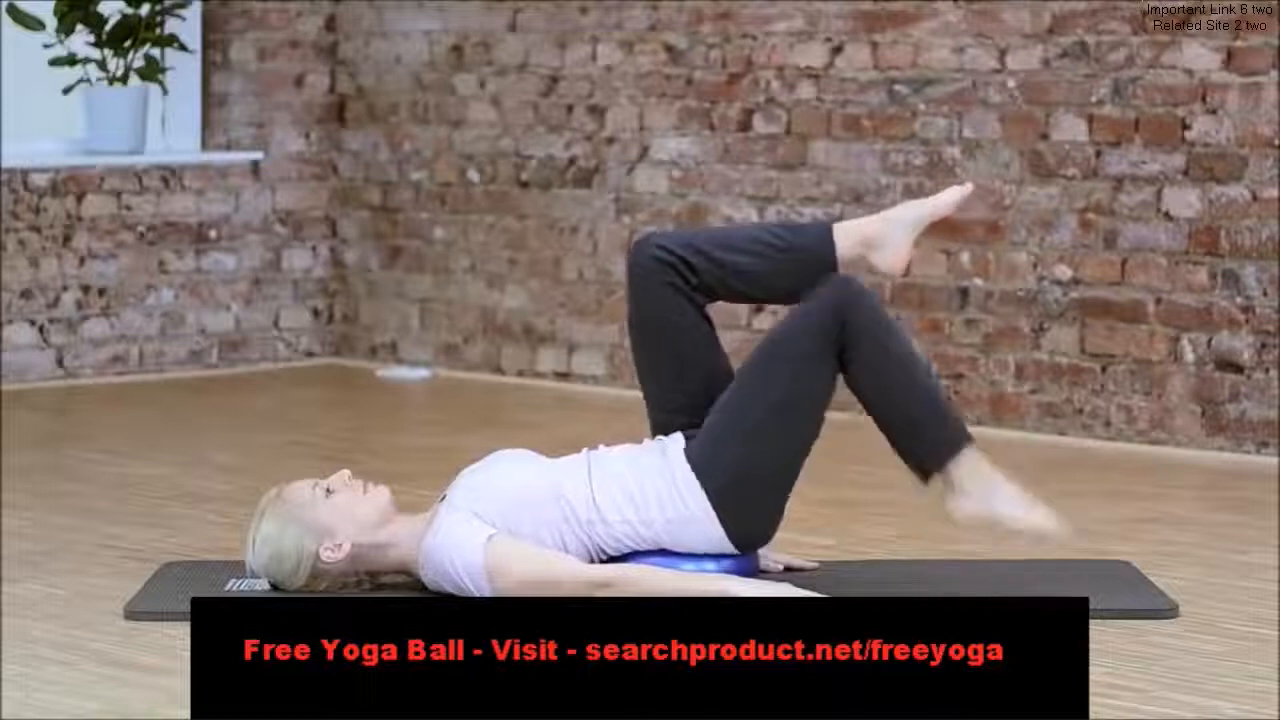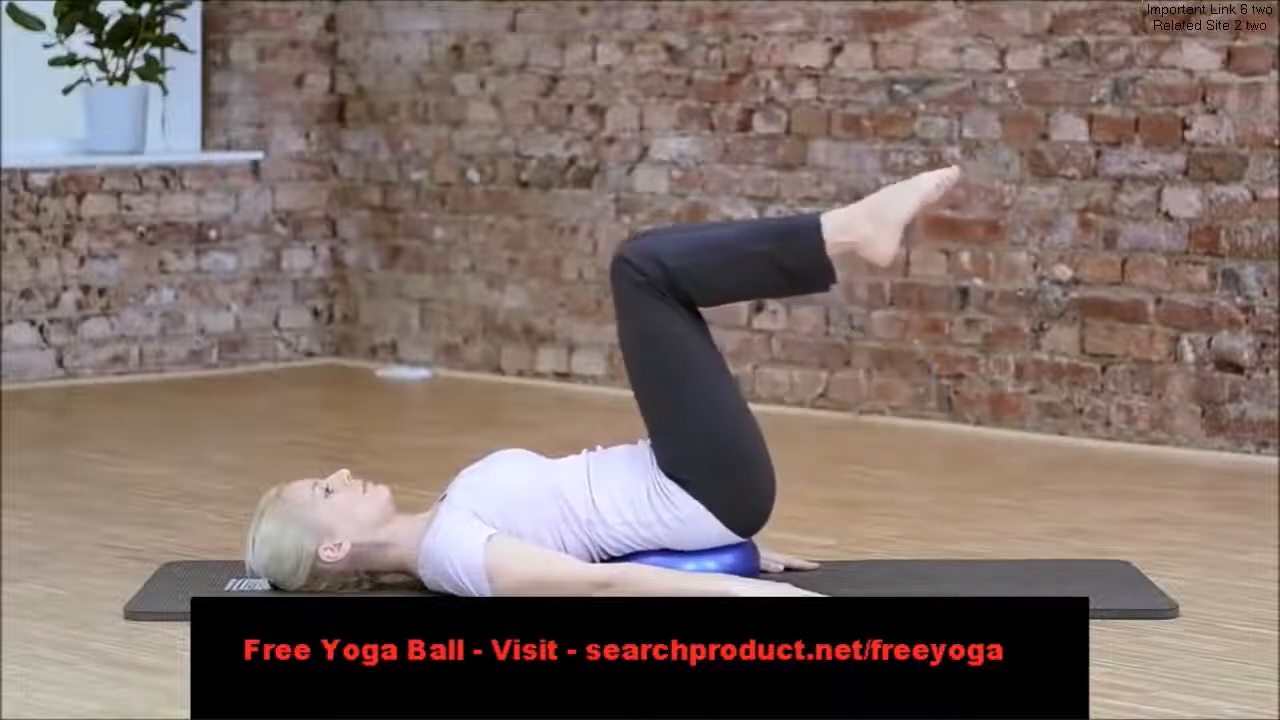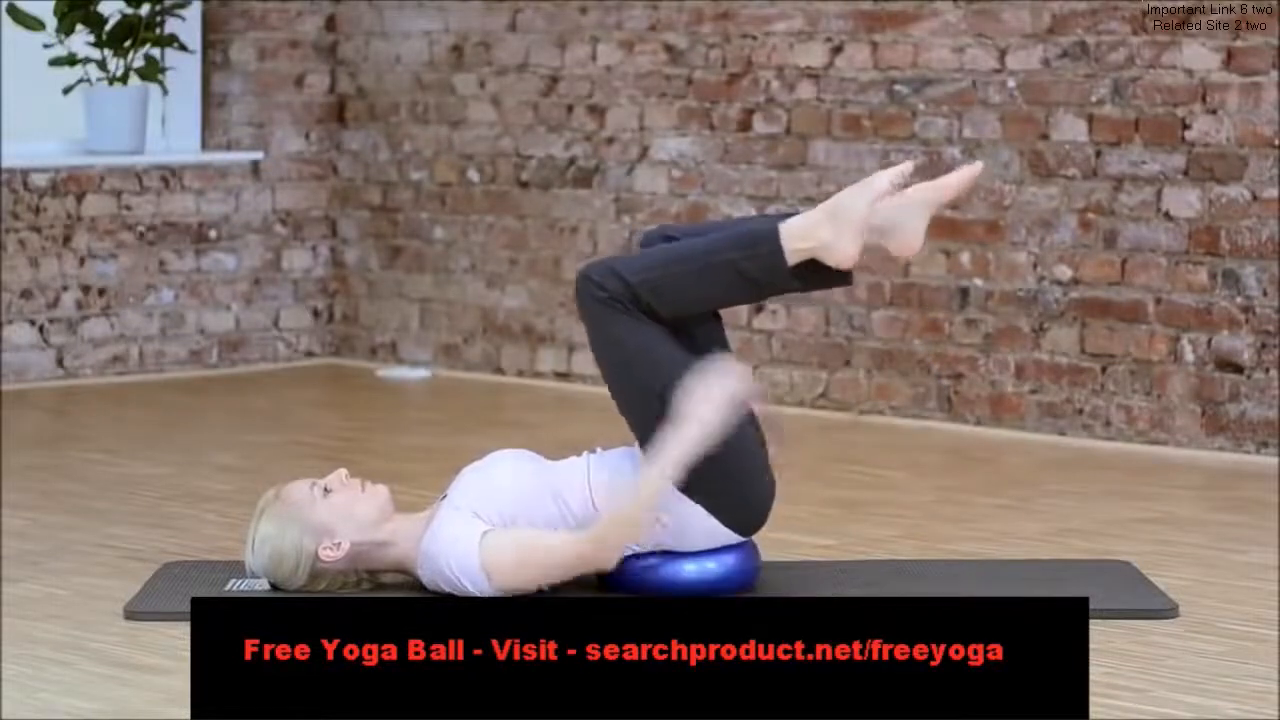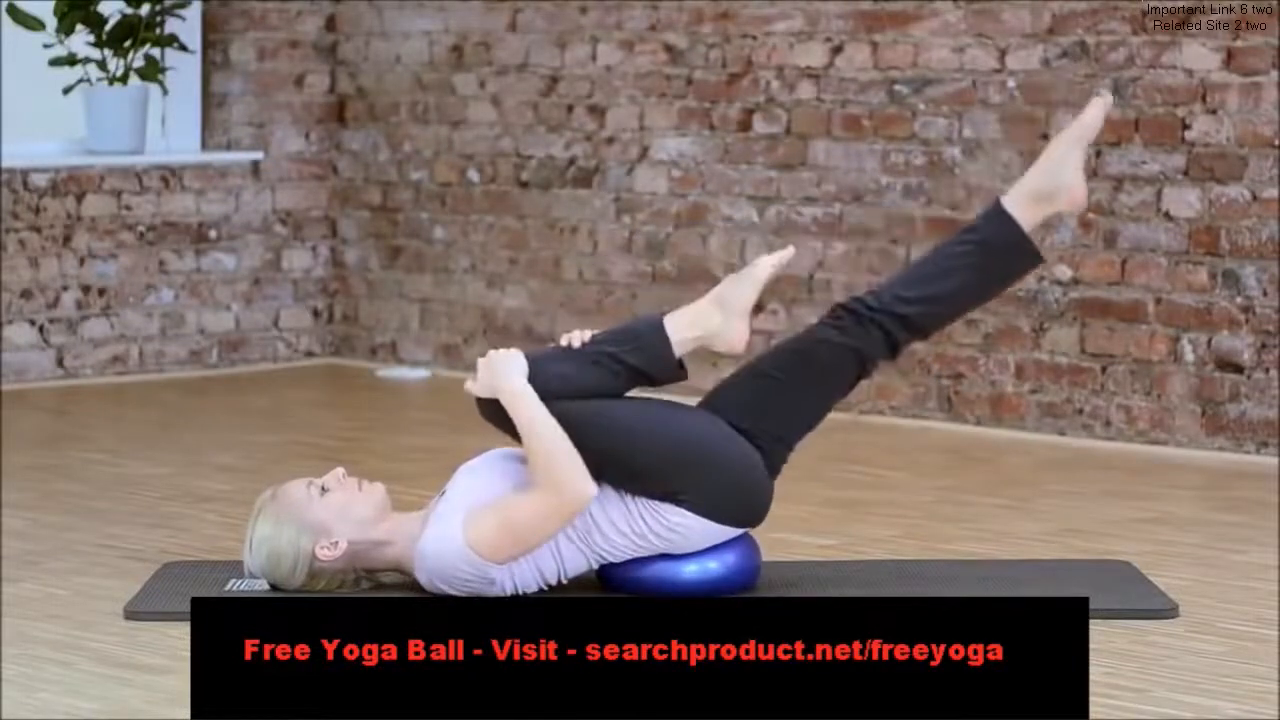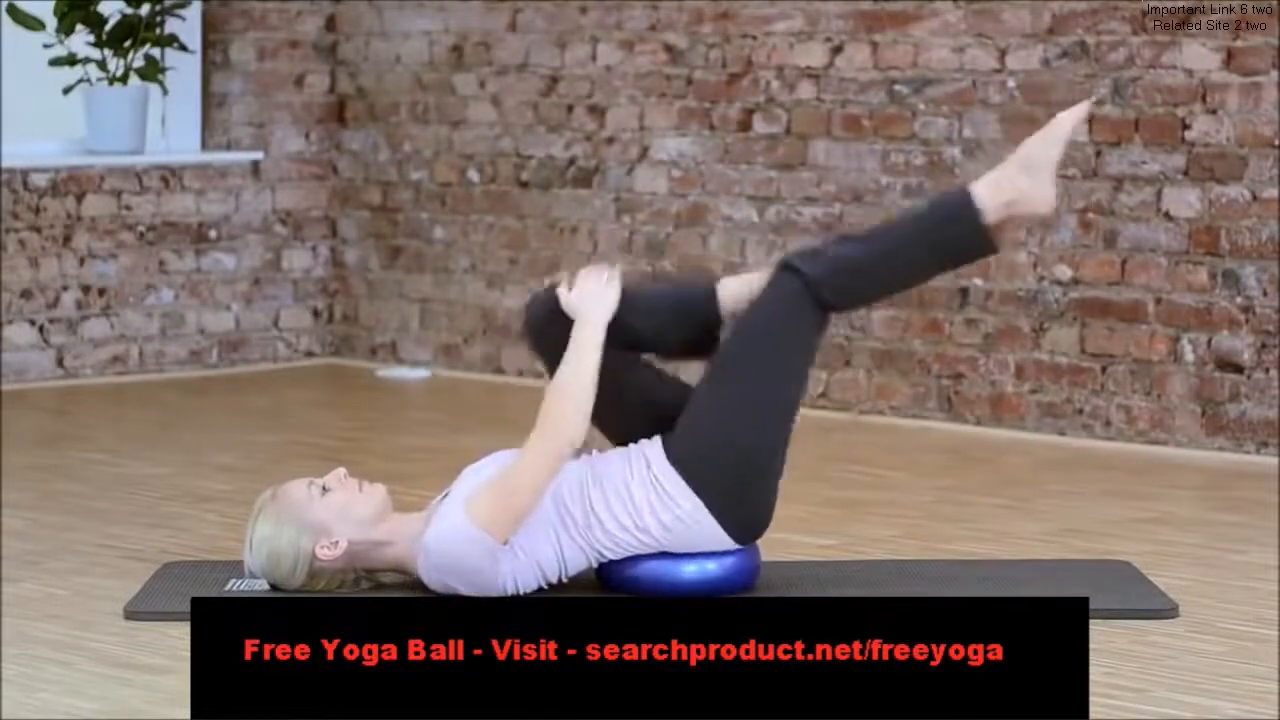
dt=1s
person 1, frame 1
left shoulder: (450, 520)
right shoulder: (448, 555)
right elbow: (598, 582)
right wrist: (754, 592)
left hip: (684, 470)
right hip: (715, 493)
left knee: (658, 259)
right knee: (836, 304)
left ankle: (866, 237)
right ankle: (964, 474)
person 1, frame 2
left shoulder: (450, 516)
right shoulder: (447, 552)
right elbow: (598, 582)
right wrist: (745, 591)
left hip: (699, 499)
right hip: (712, 494)
left knee: (648, 267)
right knee: (641, 269)
left ankle: (849, 231)
right ankle: (848, 231)
person 1, frame 3
left shoulder: (448, 521)
right shoulder: (451, 555)
right elbow: (597, 547)
right wrist: (685, 430)
left hip: (691, 483)
right hip: (715, 493)
left knee: (667, 253)
right knee: (607, 286)
left ankle: (867, 226)
right ankle: (810, 237)
person 1, frame 4
left shoulder: (447, 523)
right shoulder: (448, 556)
right elbow: (568, 495)
left wrist: (575, 368)
right wrist: (515, 387)
left hip: (708, 470)
right hip: (714, 490)
right knee: (505, 385)
left ankle: (1032, 202)
right ankle: (696, 325)
person 1, frame 5
left shoulder: (447, 523)
right shoulder: (453, 551)
left elbow: (546, 455)
right elbow: (557, 440)
left wrist: (581, 320)
right wrist: (597, 318)
left hip: (674, 470)
right hip: (710, 496)
left knee: (554, 316)
right knee: (807, 285)
left ankle: (751, 300)
right ankle: (998, 198)
